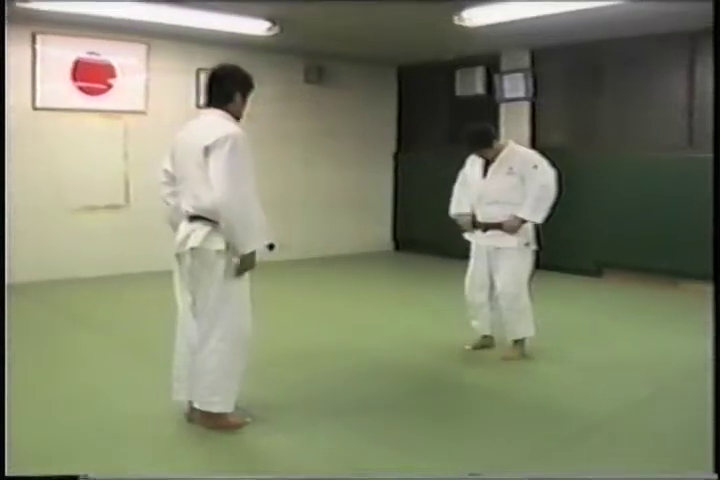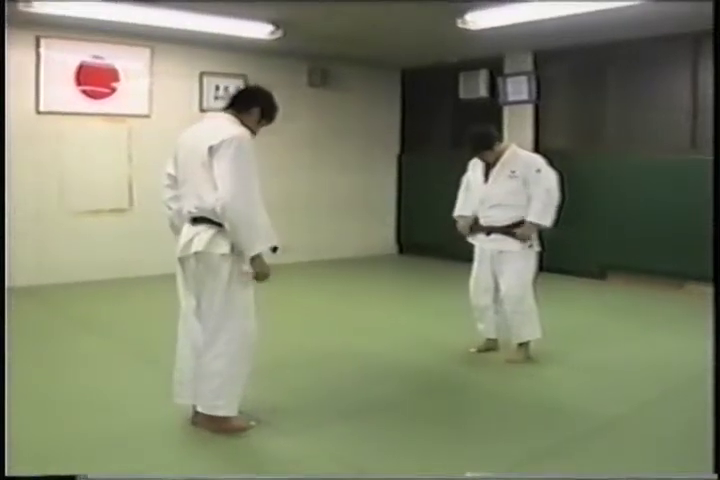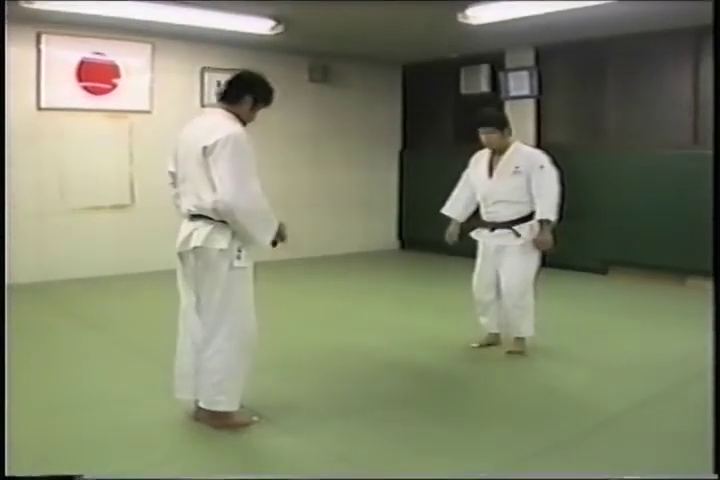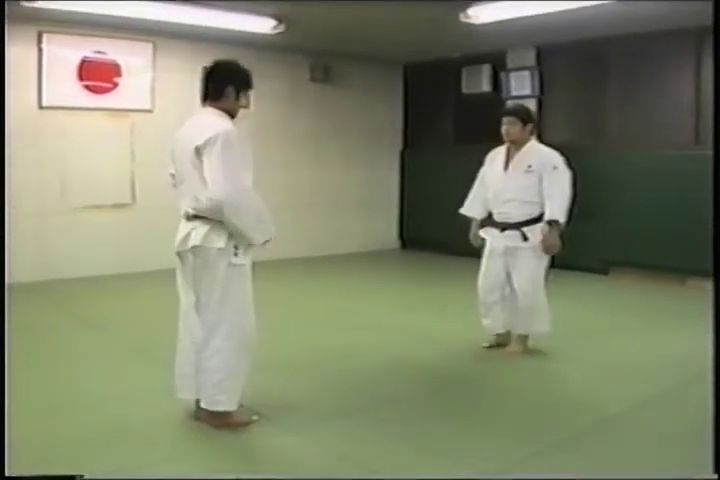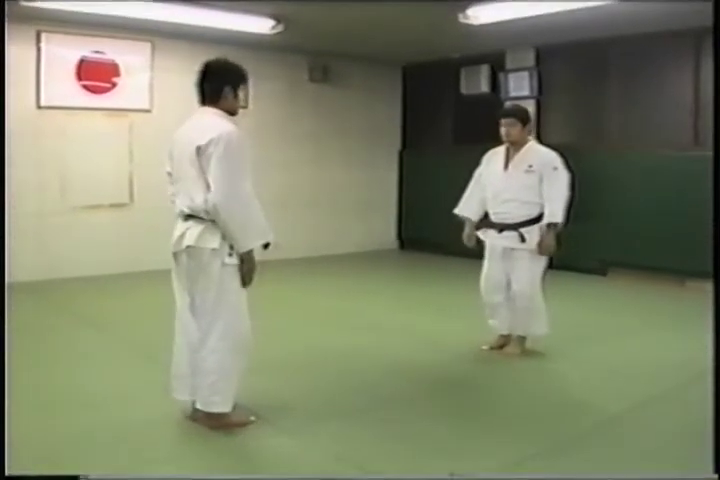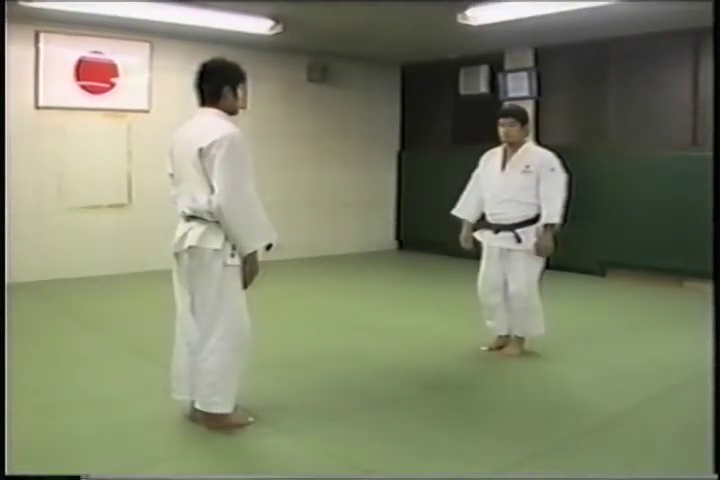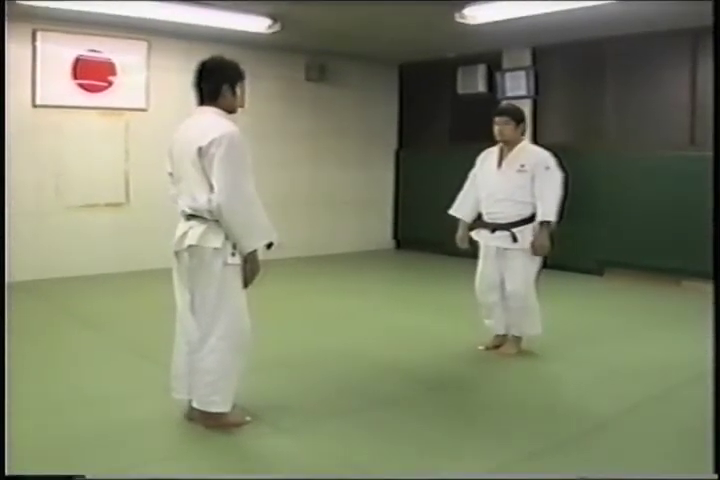
dt=0.5s
person 1, frame 1
left shoulder: (188, 131)
right shoulder: (228, 133)
left elbow: (170, 188)
right elbow: (232, 197)
right wrist: (248, 246)
left hip: (190, 236)
right hip: (218, 242)
left knee: (195, 321)
right knee: (223, 325)
left ankle: (196, 401)
right ankle: (211, 408)
person 1, frame 2
left shoulder: (191, 133)
right shoulder: (235, 136)
left elbow: (172, 192)
right elbow: (237, 200)
right wrist: (256, 252)
left hip: (193, 239)
right hip: (221, 244)
left knee: (197, 324)
right knee: (228, 329)
left ankle: (200, 404)
right ankle: (215, 410)
person 1, frame 3
left shoulder: (192, 128)
right shoulder: (231, 134)
left elbow: (177, 184)
right elbow: (238, 198)
right wrist: (271, 228)
left hip: (193, 235)
right hip: (220, 240)
left knee: (198, 320)
right knee: (229, 324)
left ankle: (202, 399)
right ankle: (216, 406)
person 1, frame 4
left shoulder: (188, 129)
right shoulder: (222, 131)
right elbow: (228, 195)
right wrist: (259, 230)
left hip: (192, 233)
right hip: (220, 240)
left knee: (199, 320)
right knee: (228, 324)
left ankle: (202, 399)
right ankle: (217, 406)
person 1, frame 5
left shoulder: (185, 130)
right shoulder: (224, 132)
right elbow: (230, 198)
right wrist: (247, 247)
left hip: (188, 234)
right hip: (215, 241)
left knee: (195, 321)
right knee: (224, 325)
left ankle: (200, 399)
right ankle: (214, 408)
person 1, frame 6
left shoulder: (185, 132)
right shoulder: (225, 134)
right elbow: (233, 199)
right wrist: (251, 249)
left hip: (188, 235)
right hip: (216, 241)
left knee: (194, 321)
right knee: (222, 326)
left ankle: (197, 400)
right ankle: (213, 408)
person 1, frame 7
left shoulder: (184, 131)
right shoulder: (224, 132)
right elbow: (232, 198)
right wrist: (250, 248)
left hip: (189, 234)
right hip: (216, 241)
left knee: (194, 321)
right knee: (222, 325)
left ankle: (196, 399)
right ankle: (212, 407)
person 2, frame 1
left shoulder: (526, 158)
right shoulder: (473, 161)
left elbow: (544, 188)
right elbow: (462, 187)
left wrist: (520, 218)
right wrist: (463, 214)
left hip: (513, 236)
right hip: (482, 235)
left knee: (510, 289)
right knee: (476, 287)
left ankle: (518, 342)
right ankle: (485, 335)
person 2, frame 2
left shoulder: (528, 162)
right shoulder: (475, 165)
left elbow: (547, 193)
right elbow: (467, 192)
left wrist: (531, 225)
right wrist: (464, 217)
left hip: (516, 239)
right hip: (485, 239)
left knee: (515, 292)
right knee: (481, 290)
left ankle: (523, 345)
right ankle: (490, 337)
person 2, frame 3
left shoulder: (532, 158)
right shoulder: (478, 159)
left elbow: (547, 193)
right elbow: (466, 191)
left wrist: (545, 229)
right wrist: (455, 222)
left hip: (520, 234)
right hip: (489, 234)
left knee: (515, 287)
right knee: (483, 285)
left ankle: (520, 338)
right ankle: (492, 332)
person 2, frame 4
left shoulder: (547, 158)
right shoulder: (494, 156)
left elbow: (557, 195)
right elbow: (481, 191)
left wrist: (553, 231)
right wrist: (476, 224)
left hip: (529, 235)
right hip: (497, 234)
left knee: (527, 289)
right knee: (489, 285)
left ankle: (522, 337)
right ankle: (501, 332)
person 2, frame 5
left shoulder: (546, 158)
right shoulder: (492, 157)
left elbow: (555, 197)
right elbow: (477, 191)
left wrist: (550, 233)
right wrist: (470, 224)
left hip: (528, 235)
right hip: (496, 234)
left knee: (525, 289)
right knee: (492, 286)
left ankle: (520, 337)
right ankle: (503, 333)
person 2, frame 6
left shoulder: (543, 159)
right shoulder: (489, 158)
left elbow: (553, 197)
right elbow: (475, 193)
left wrist: (547, 234)
right wrist: (467, 227)
left hip: (525, 236)
right hip: (494, 235)
left knee: (521, 289)
right knee: (490, 287)
left ankle: (519, 338)
right ankle: (502, 333)
person 2, frame 7
left shoulder: (539, 158)
right shoulder: (486, 157)
left elbow: (549, 196)
right elbow: (471, 192)
left wrist: (543, 232)
right wrist: (463, 226)
left hip: (522, 235)
right hip: (491, 234)
left knee: (519, 289)
right knee: (487, 286)
left ankle: (516, 337)
right ankle: (500, 332)
